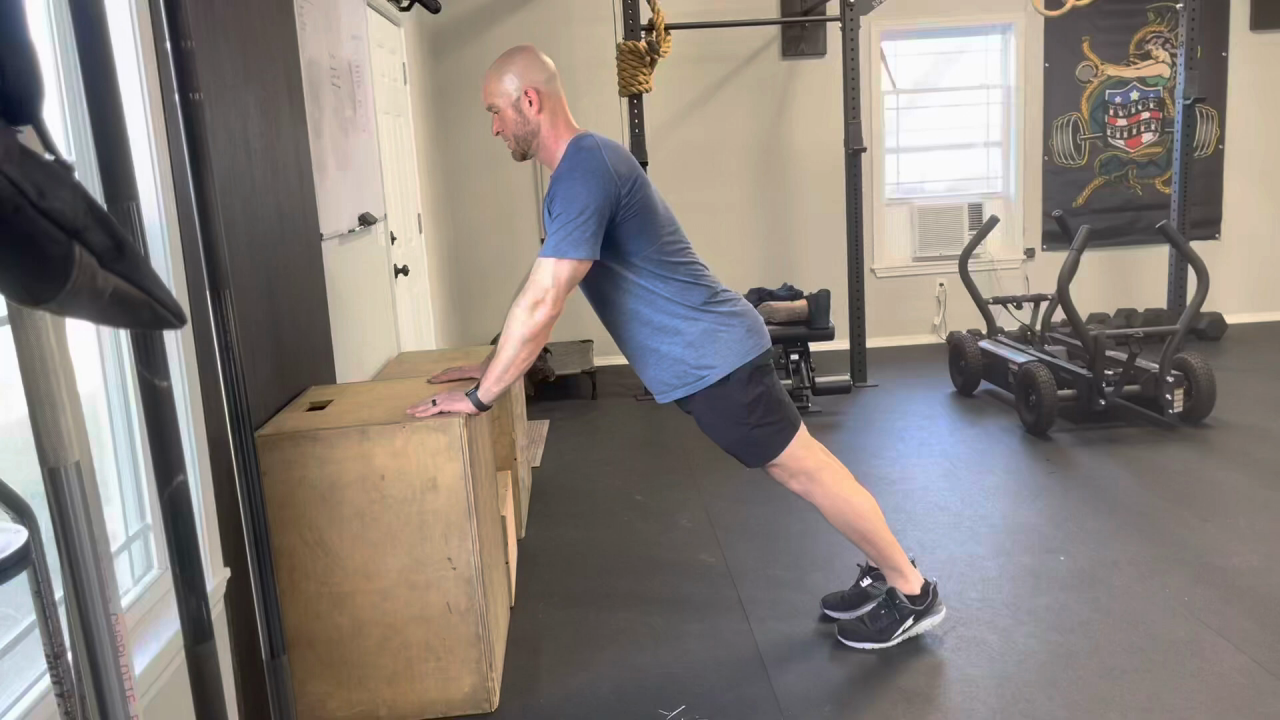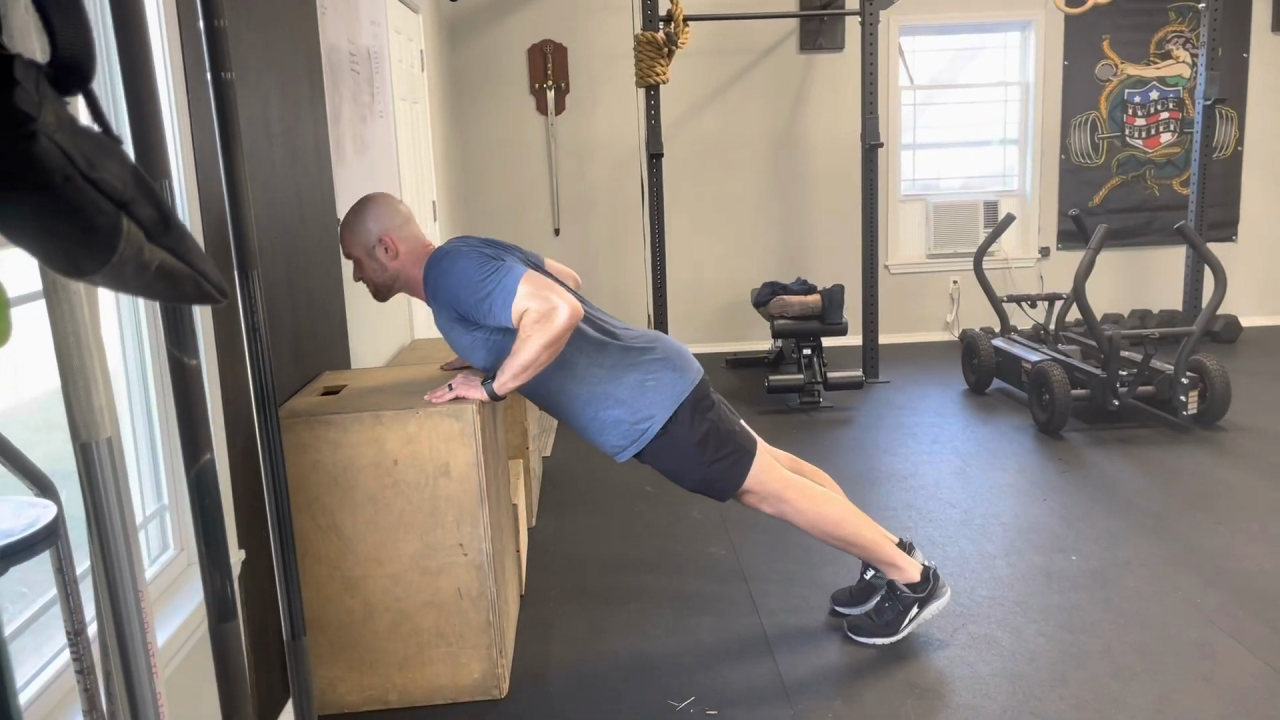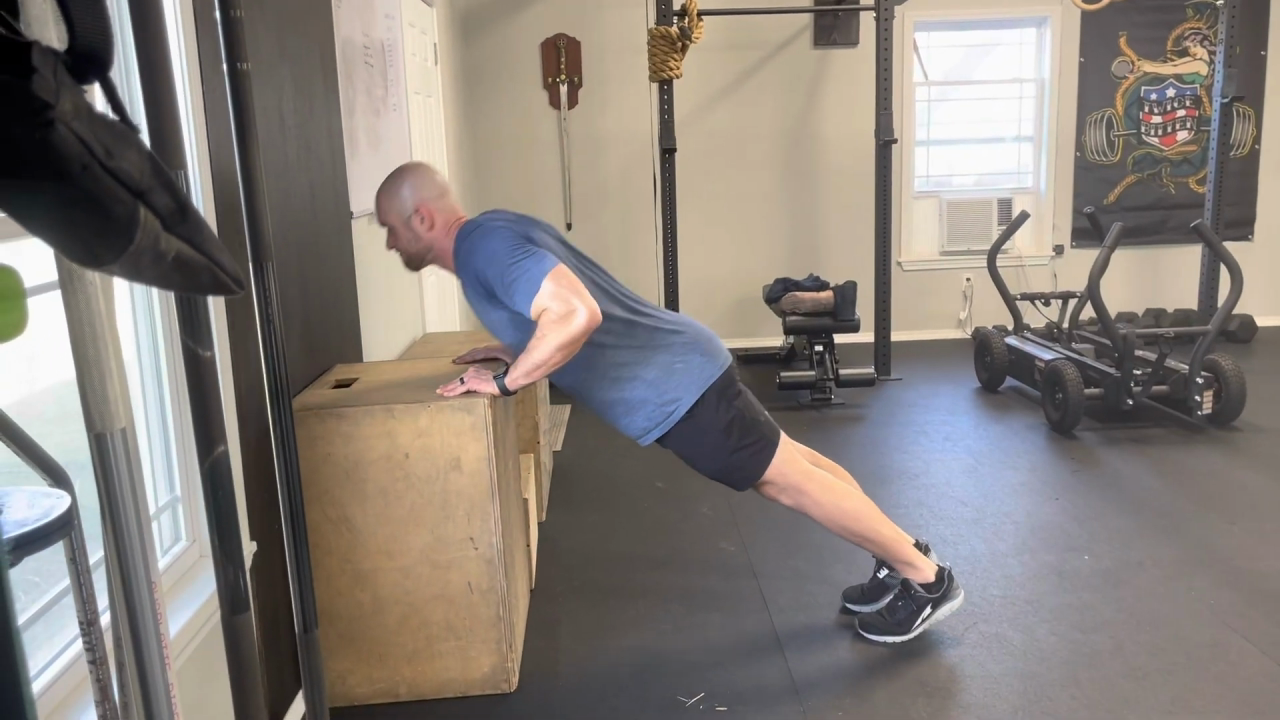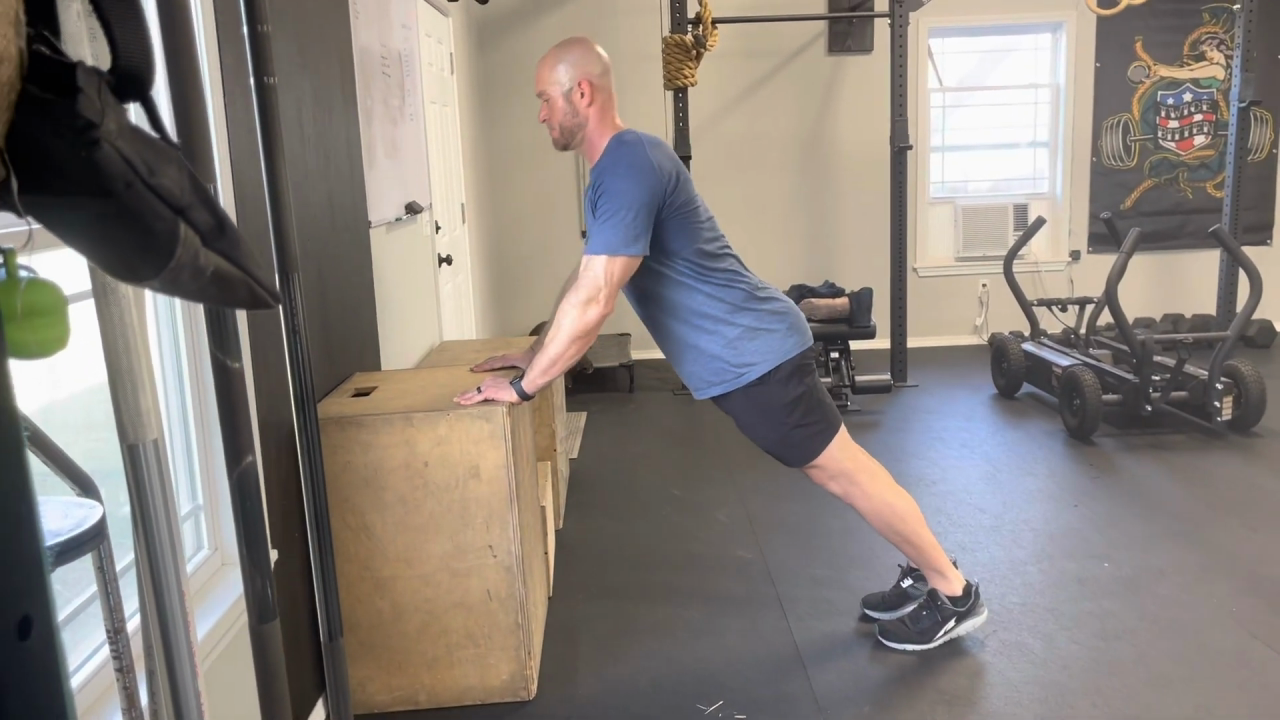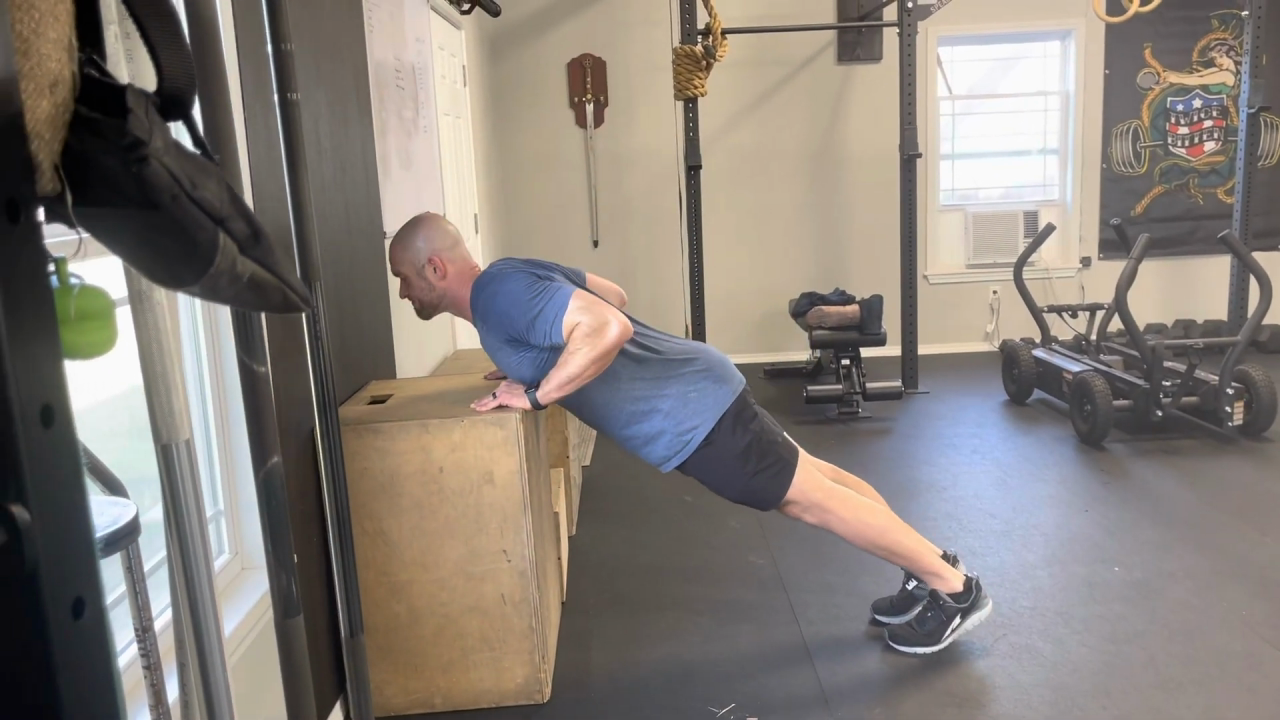
dt=1s
person 1, frame 1
left shoulder: (584, 170)
right shoulder: (587, 160)
left elbow: (541, 307)
right elbow: (547, 288)
left wrist: (479, 398)
right wrist: (494, 364)
left hip: (708, 357)
right hip: (709, 346)
left knee: (803, 469)
right knee: (799, 463)
left ankle: (913, 593)
right ankle: (885, 573)
person 1, frame 2
left shoulder: (451, 275)
right shoulder: (464, 257)
left elbow: (561, 312)
right elbow: (569, 279)
left wrist: (493, 386)
right wrist: (488, 353)
left hip: (649, 405)
right hip: (657, 379)
left knee: (772, 489)
right knee: (768, 468)
left ankle: (912, 578)
right ankle: (889, 555)
person 1, frame 3
left shoulder: (483, 247)
right shoulder: (496, 229)
left elbow: (579, 317)
left wrist: (505, 381)
right wrist: (511, 349)
left hip: (672, 388)
right hip: (678, 365)
left knee: (794, 480)
right knee: (791, 463)
left ankle: (926, 580)
right ankle: (902, 556)
person 1, frame 4
left shoulder: (627, 168)
right shoulder: (624, 158)
left elbow: (592, 304)
right elbow: (592, 279)
left wrist: (522, 387)
right wrist: (536, 353)
left hip: (749, 354)
right hip: (749, 345)
left knee: (842, 470)
right knee: (838, 464)
left ankle: (954, 593)
right ankle: (926, 573)
person 1, frame 5
left shoulder: (500, 298)
right shoulder: (510, 276)
left elbow: (610, 327)
right elbow: (613, 293)
left wrist: (536, 394)
right wrist: (535, 366)
left hip: (692, 415)
right hip: (699, 391)
left knee: (815, 498)
right knee: (812, 480)
left ankle: (955, 588)
right ankle: (931, 568)
